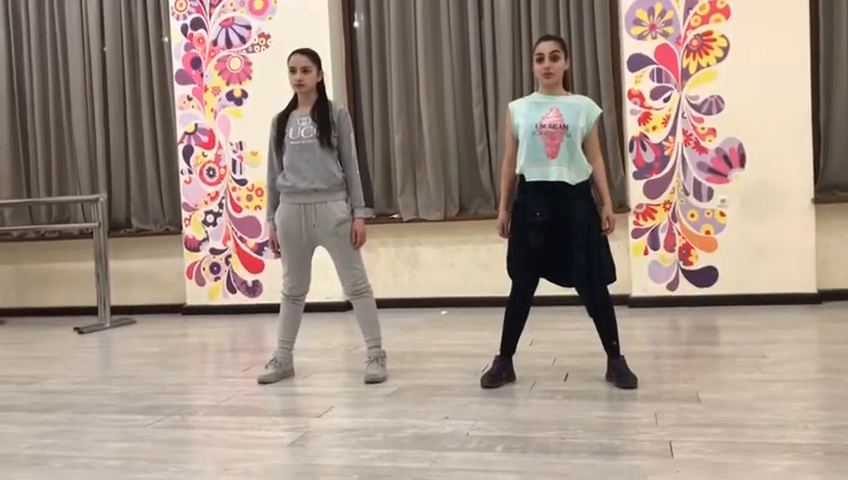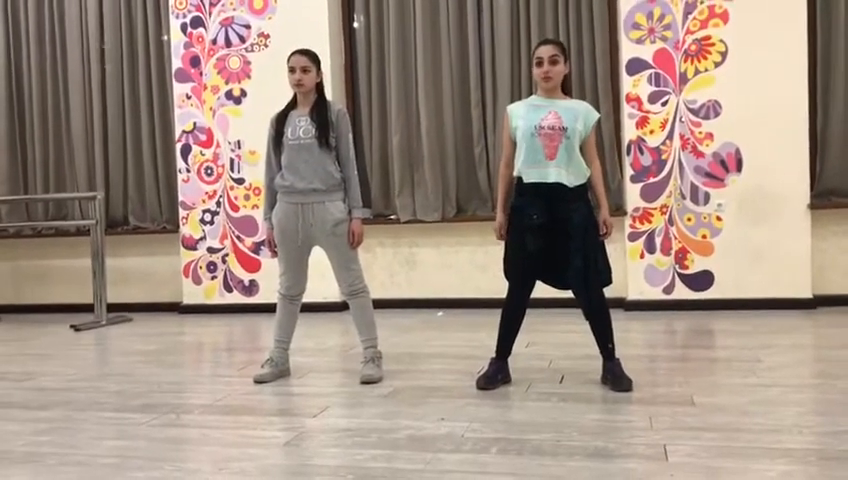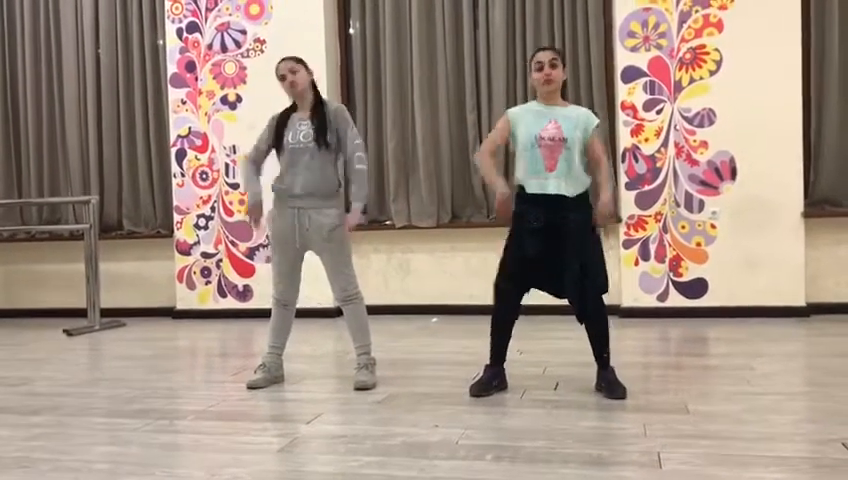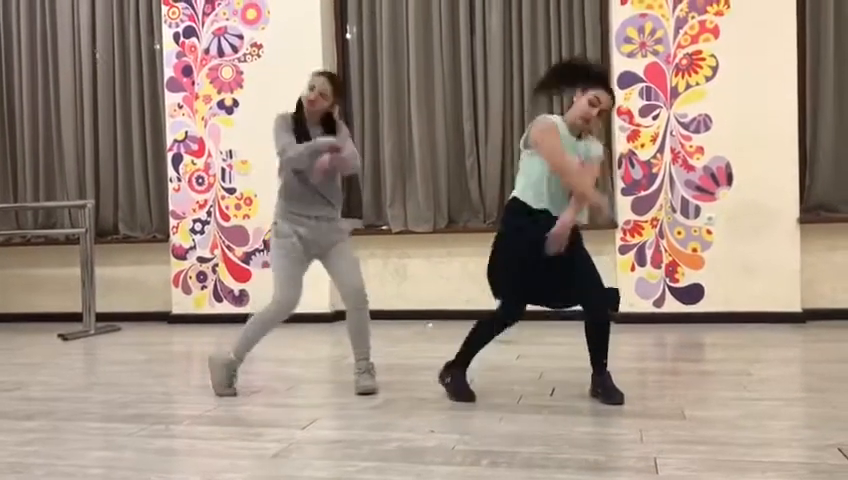
dt=0.4s
person 1, frame 1
left shoulder: (584, 107)
right shoulder: (518, 109)
left elbow: (595, 159)
right elbow: (510, 162)
left wrist: (606, 204)
right wrist: (504, 207)
left hip: (575, 199)
right hip: (532, 200)
left knee: (593, 284)
right knee: (522, 285)
left ankle: (615, 360)
right ankle: (504, 361)
person 1, frame 2
left shoulder: (582, 111)
right shoulder: (516, 112)
left elbow: (592, 163)
right elbow: (507, 165)
left wrist: (603, 208)
right wrist: (501, 210)
left hip: (572, 201)
right hip: (529, 202)
left knee: (589, 287)
right knee: (519, 287)
left ankle: (610, 363)
right ankle: (500, 363)
person 1, frame 3
left shoulder: (582, 117)
right shoulder: (517, 116)
left elbow: (599, 161)
right elbow: (484, 154)
left wrist: (606, 194)
right wrist: (499, 187)
left hip: (575, 212)
right hip: (532, 211)
left knee: (590, 294)
right knee: (507, 291)
left ankle: (605, 371)
right ankle: (495, 370)
person 1, frame 4
left shoulder: (593, 148)
right shoulder: (546, 126)
left elbow: (589, 193)
right elbow: (568, 171)
left wrist: (570, 218)
left hip: (560, 230)
right hip: (524, 228)
left knee: (600, 300)
right knee: (513, 307)
left ankle: (600, 377)
right ankle: (455, 370)
person 2, frame 1
left shoulder: (336, 114)
right shoulder: (281, 121)
left elbow: (351, 165)
right elbow: (274, 173)
left wrist: (359, 212)
right wrist: (271, 220)
left hip: (331, 207)
right hip: (292, 211)
left knee: (356, 284)
right knee: (293, 288)
left ankle: (375, 355)
right ankle: (283, 358)
person 2, frame 2
left shoulder: (335, 114)
right shoulder: (279, 121)
left elbow: (350, 165)
right elbow: (272, 173)
left wrist: (357, 213)
right wrist: (268, 219)
left hip: (329, 208)
right hip: (289, 211)
left knee: (353, 284)
right knee: (289, 288)
left ankle: (371, 355)
right ankle: (279, 357)
person 2, frame 3
left shoulder: (335, 113)
right shoulder: (279, 121)
left elbow: (357, 159)
right elbow: (253, 160)
left wrist: (356, 205)
right wrist: (254, 195)
left hip: (327, 214)
right hip: (286, 215)
left knee: (347, 290)
right knee: (283, 294)
left ankle: (365, 362)
right ankle: (272, 364)
person 2, frame 4
left shoulder: (338, 130)
right shoulder: (285, 123)
left elbow: (352, 165)
right elbow: (293, 157)
left wrist: (335, 159)
right wrist: (326, 143)
left hip: (331, 227)
right hip: (292, 226)
left knee: (356, 293)
right knee: (284, 302)
left ankle: (363, 368)
right ankle: (229, 362)
